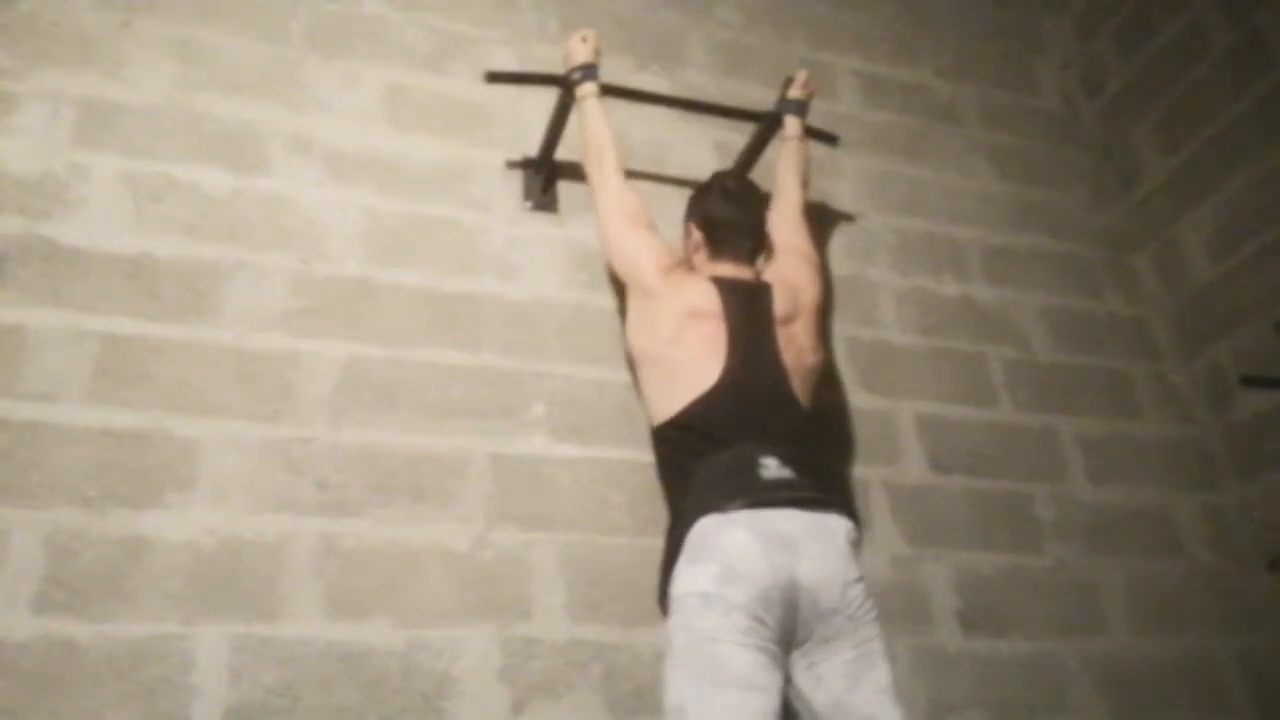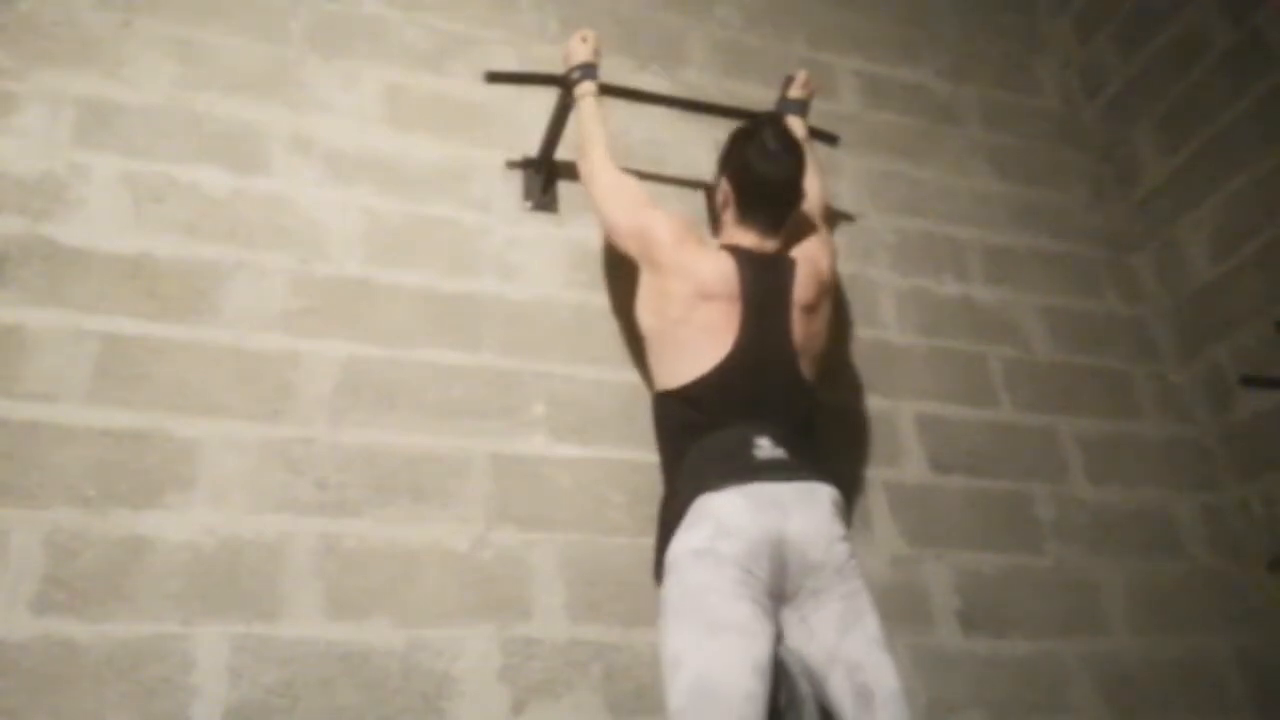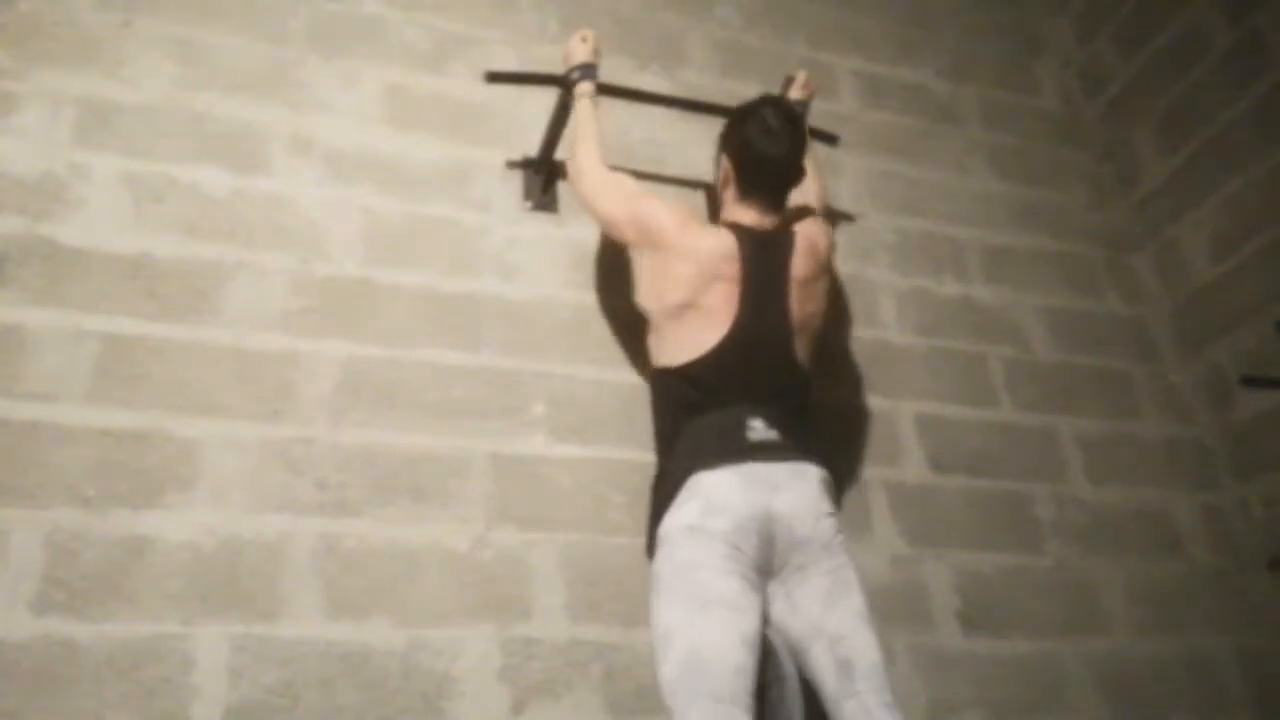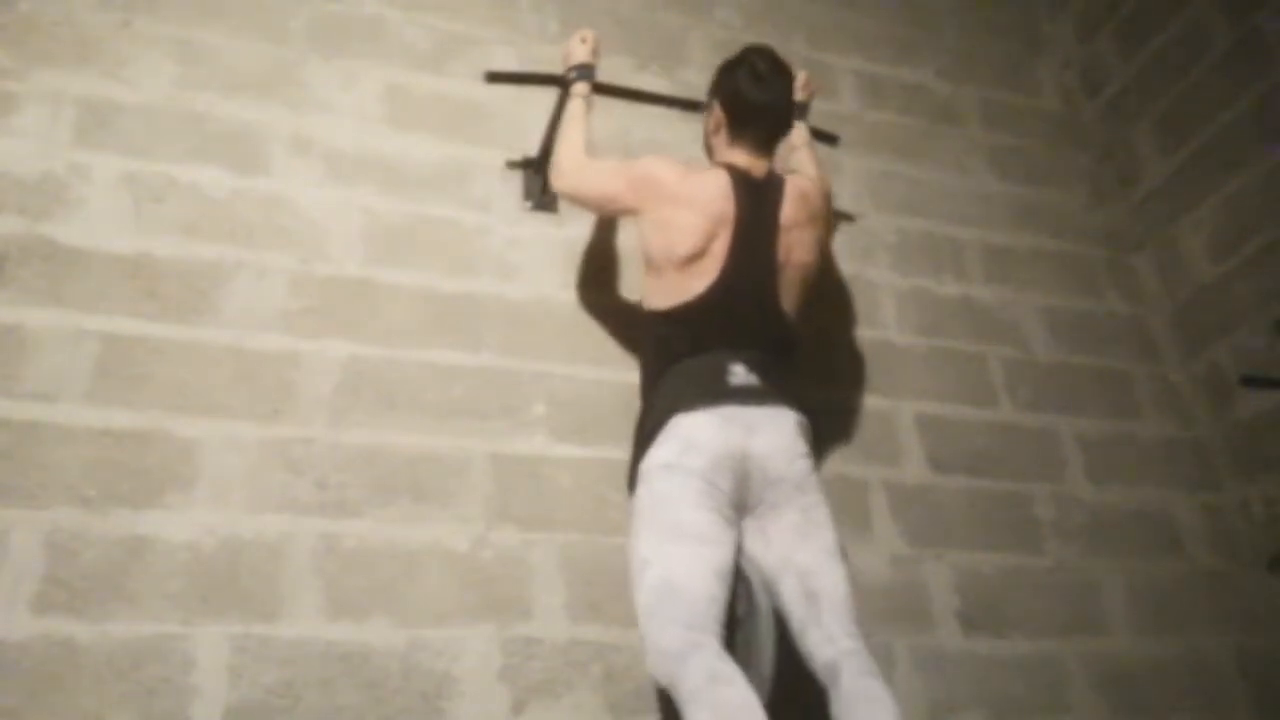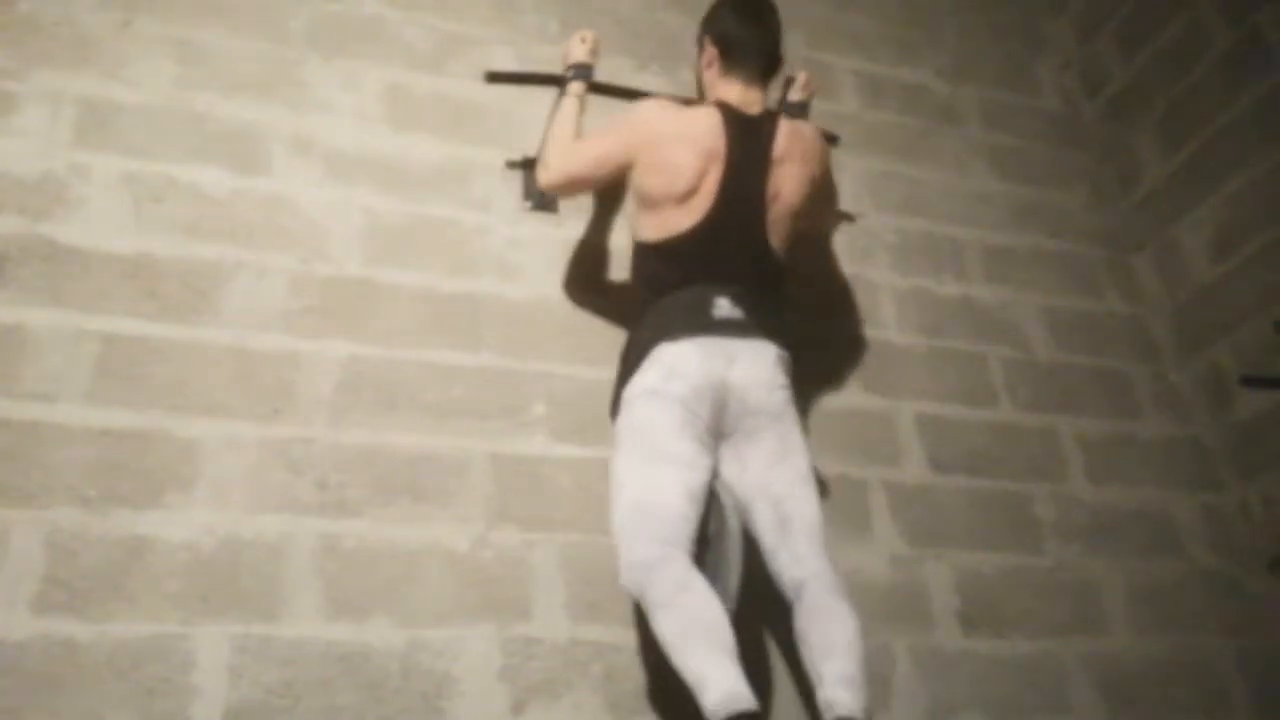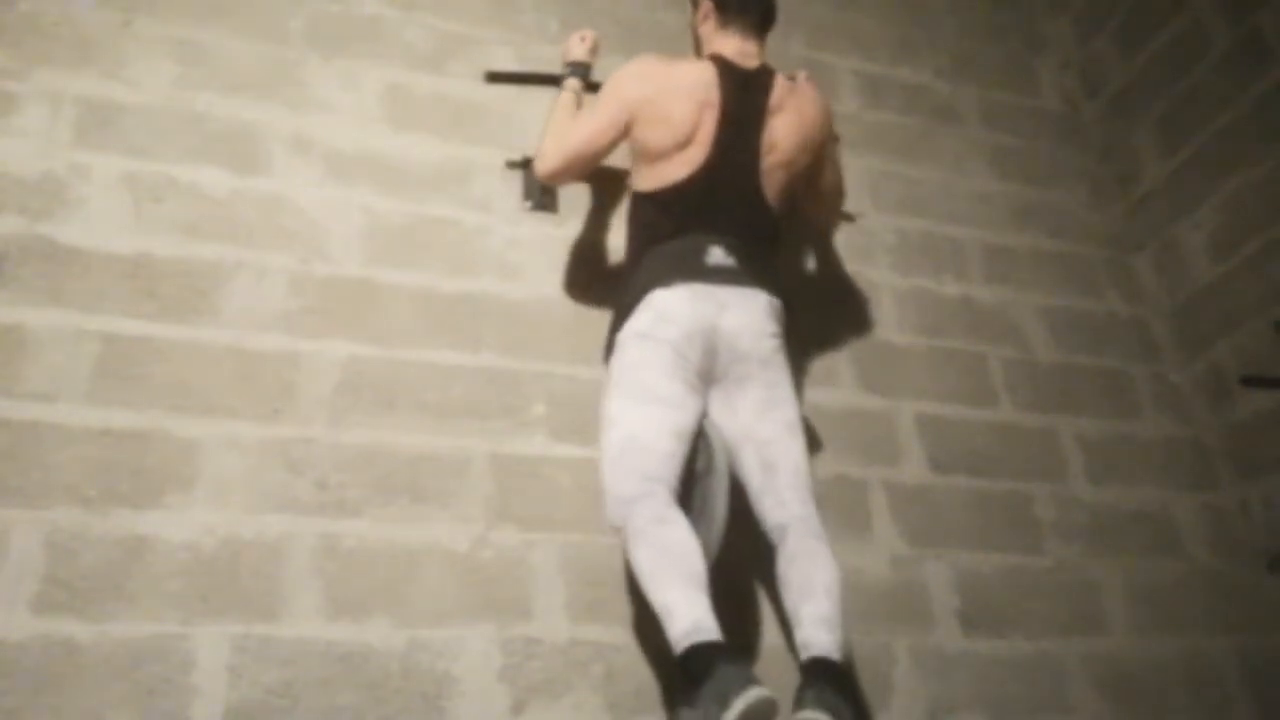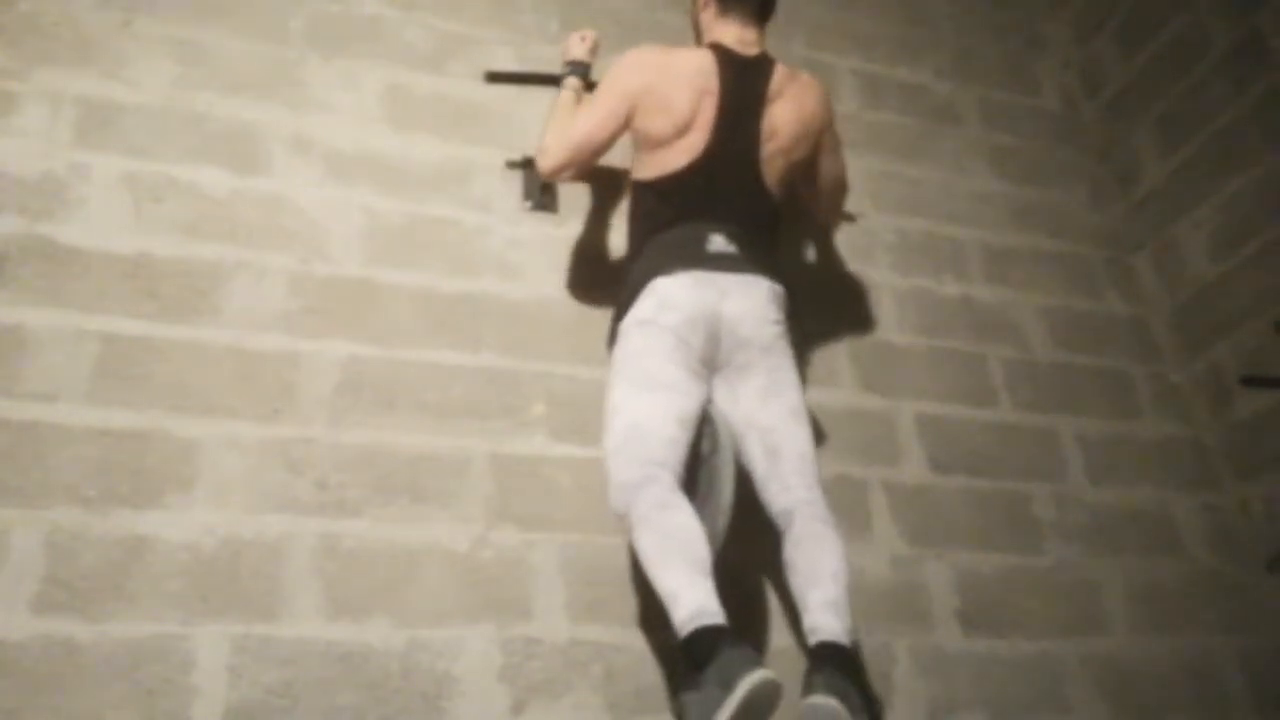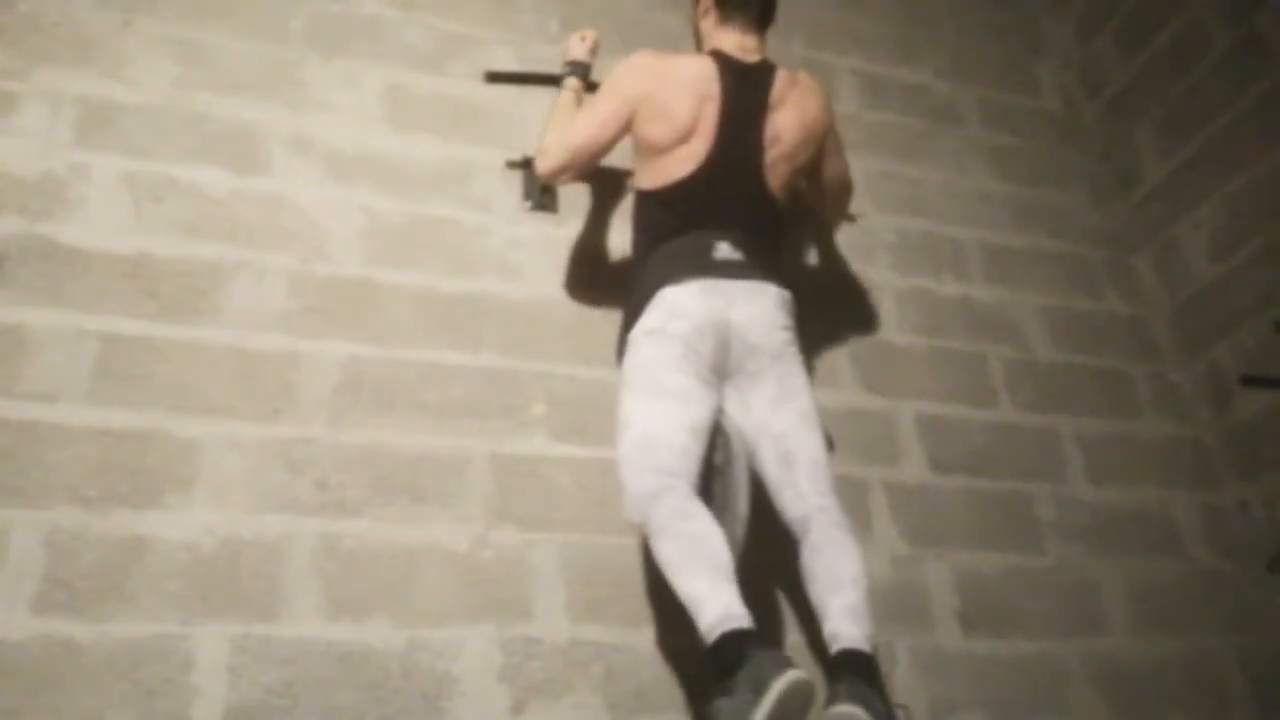
dt=0.3s
person 1, frame 1
left shoulder: (665, 291)
right shoulder: (796, 296)
left elbow: (608, 178)
right elbow: (791, 205)
left wrist: (585, 80)
right wrist: (793, 119)
left hip: (725, 543)
right hip: (823, 539)
person 1, frame 2
left shoulder: (677, 261)
right shoulder: (814, 270)
left elbow: (600, 171)
right elbow: (810, 195)
left wrist: (584, 79)
right wrist: (794, 116)
left hip: (718, 515)
right hip: (812, 508)
person 1, frame 3
left shoulder: (676, 240)
right shoulder: (813, 249)
left elbow: (587, 175)
right elbow: (806, 200)
left wrist: (583, 81)
right wrist: (795, 120)
left hip: (709, 493)
right hip: (800, 488)
person 1, frame 4
left shoulder: (669, 187)
right shoulder: (808, 204)
left elbow: (567, 173)
left wrist: (580, 81)
right wrist: (799, 120)
left hip: (689, 434)
right hip: (778, 432)
left knee: (683, 639)
right knee: (839, 646)
person 1, frame 5
left shoulder: (658, 126)
right shoulder: (804, 146)
left elbow: (552, 173)
left wrist: (577, 79)
left hip: (675, 361)
right hip: (760, 363)
left knee: (656, 553)
right knee: (806, 561)
person 1, frame 6
left shoulder: (652, 79)
right shoulder: (806, 104)
left elbow: (551, 163)
right elbow: (826, 209)
left wrist: (573, 74)
left hip: (667, 309)
right hip: (753, 311)
left knee: (640, 491)
right knee: (791, 506)
person 1, frame 7
left shoulder: (651, 67)
right shoulder: (805, 95)
left elbow: (554, 160)
right elbow: (830, 204)
left wrist: (574, 73)
left hip: (669, 297)
right hip: (755, 301)
left knee: (643, 476)
right knee: (798, 493)
left ankle: (714, 647)
person 1, frame 8
left shoulder: (651, 74)
right shoulder: (806, 98)
left elbow: (552, 161)
right elbow: (835, 202)
left wrist: (573, 74)
left hip: (677, 307)
right hip: (763, 307)
left knee: (660, 486)
right knee: (813, 500)
left ankle: (743, 653)
